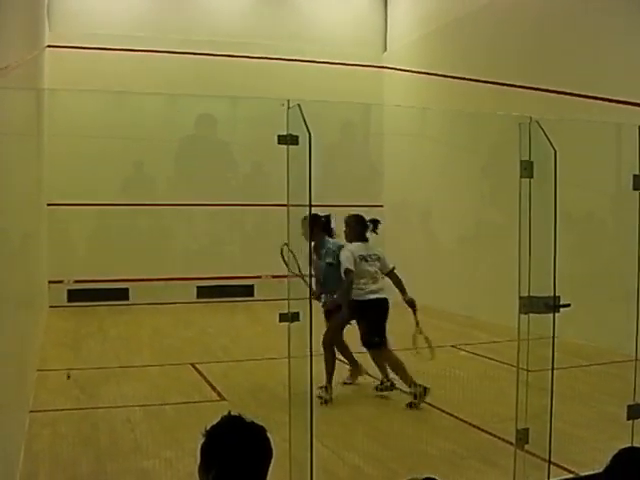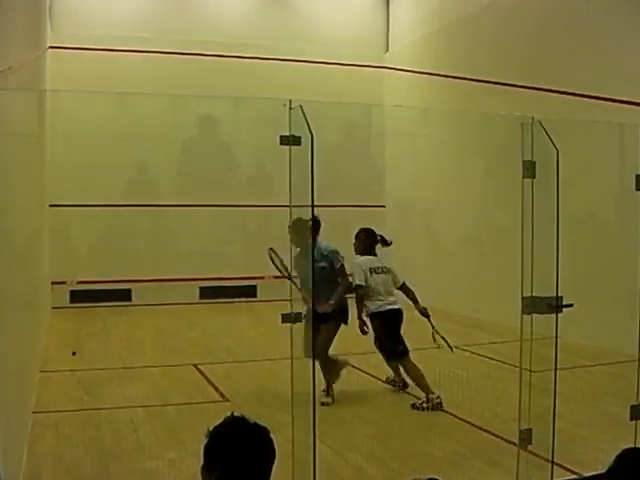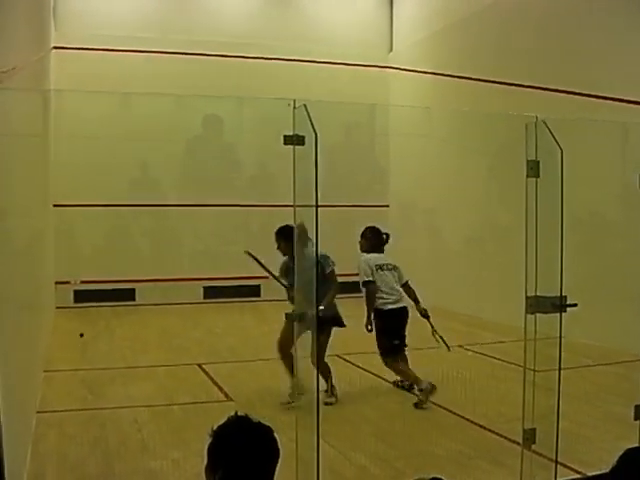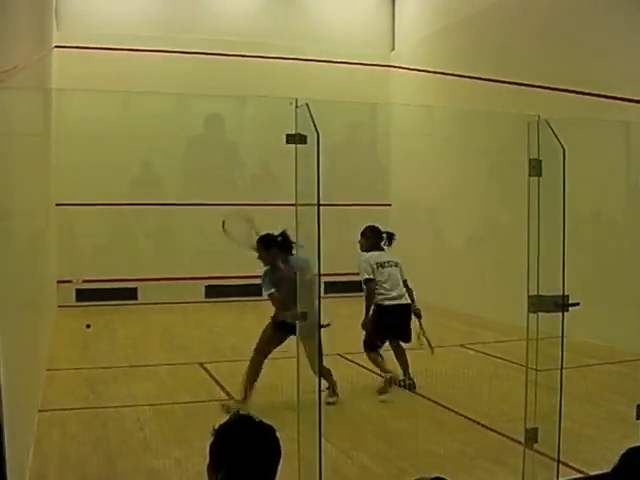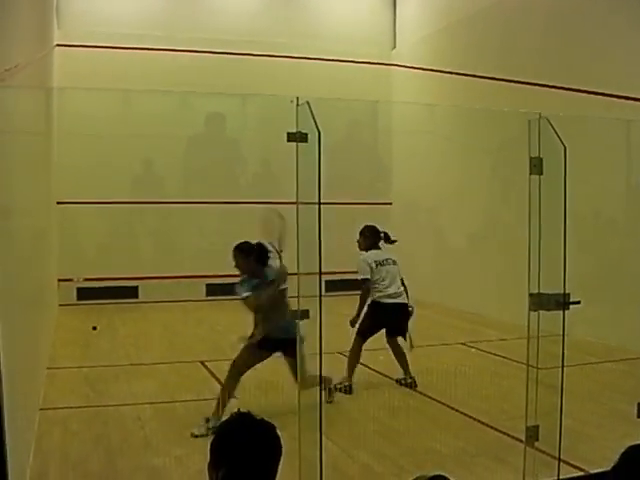
dt=0.1s
person 1, frame 1
left shoulder: (336, 247)
right shoulder: (314, 251)
left wrist: (336, 297)
right wrist: (318, 292)
right hip: (331, 301)
left knee: (327, 342)
right knee: (335, 341)
left ankle: (328, 386)
right ankle: (356, 367)
person 1, frame 2
left shoulder: (329, 253)
right shoulder: (299, 257)
left elbow: (345, 281)
right elbow: (304, 286)
left wrist: (332, 303)
right wrist: (307, 296)
left hip: (334, 307)
right hip: (315, 308)
left knee: (319, 351)
right knee: (309, 351)
left ankle: (329, 389)
right ankle: (337, 364)
person 1, frame 3
left shoulder: (319, 258)
right shoulder: (286, 266)
left elbow: (334, 286)
right elbow: (292, 297)
left wrist: (322, 307)
left hip: (324, 313)
right hip: (302, 312)
left knee: (317, 359)
right knee: (282, 345)
left ankle: (331, 388)
right ankle: (296, 383)
person 1, frame 4
left shoulder: (300, 263)
right shoulder: (268, 275)
left elbow: (310, 293)
right elbow: (278, 303)
left hip: (307, 320)
right hip: (283, 319)
left knee: (317, 366)
right knee: (257, 354)
left ankle: (332, 387)
right ankle: (242, 402)
person 1, frame 5
left shoulder: (274, 275)
right shoulder: (243, 285)
right elbow: (255, 306)
left hip: (288, 335)
right hip: (266, 335)
left knee: (303, 382)
right knee: (236, 368)
left ankle: (326, 383)
right ankle: (216, 419)
person 2, frame 1
left shoulder: (349, 250)
right shoulder: (375, 252)
left elbow: (349, 278)
right elbow: (392, 275)
left wrist: (345, 304)
right wrist: (405, 296)
left hip: (364, 304)
right hip: (381, 302)
left knee: (381, 350)
right knee: (377, 346)
left ankle: (415, 388)
right ankle: (386, 380)
person 2, frame 2
left shoulder: (359, 263)
right shoulder: (384, 264)
left elbow: (361, 294)
right elbow: (404, 287)
left wrist: (360, 318)
right wrist: (418, 305)
left hip: (380, 315)
right hip: (395, 312)
left knee: (400, 358)
right knee: (391, 351)
left ankle: (432, 397)
right ankle: (398, 379)
person 2, frame 3
left shoulder: (366, 260)
right shoulder: (390, 261)
left elbow: (370, 290)
right elbow: (406, 286)
left wrist: (368, 316)
right wrist: (418, 306)
left hip: (385, 312)
right hip: (401, 310)
left knee: (391, 358)
right knee: (395, 350)
left ankle: (423, 386)
right ankle: (406, 380)
person 2, frame 4
left shoulder: (366, 259)
right shoulder: (393, 259)
left elbow: (370, 288)
right elbow: (405, 284)
left wrist: (366, 316)
right wrist: (413, 306)
left hip: (385, 309)
right hip: (404, 307)
left knee: (370, 348)
right knee: (395, 343)
left ankle: (388, 374)
right ankle: (407, 379)
person 2, frame 5
left shoulder: (366, 258)
right shoulder: (391, 257)
left elbow: (366, 288)
right elbow: (401, 283)
left wrist: (357, 314)
right wrist: (406, 303)
left hip: (381, 305)
right hip: (401, 305)
left knee: (359, 340)
right knee: (393, 340)
left ankle: (347, 382)
right ankle: (408, 378)
